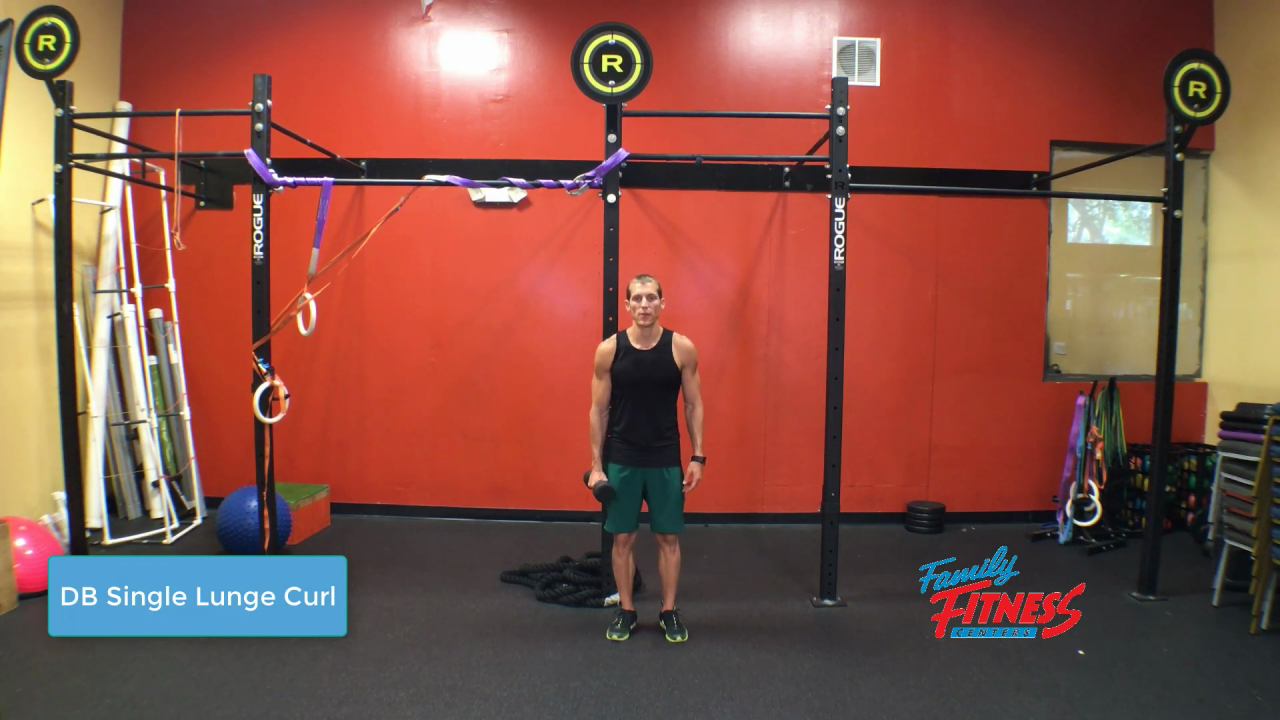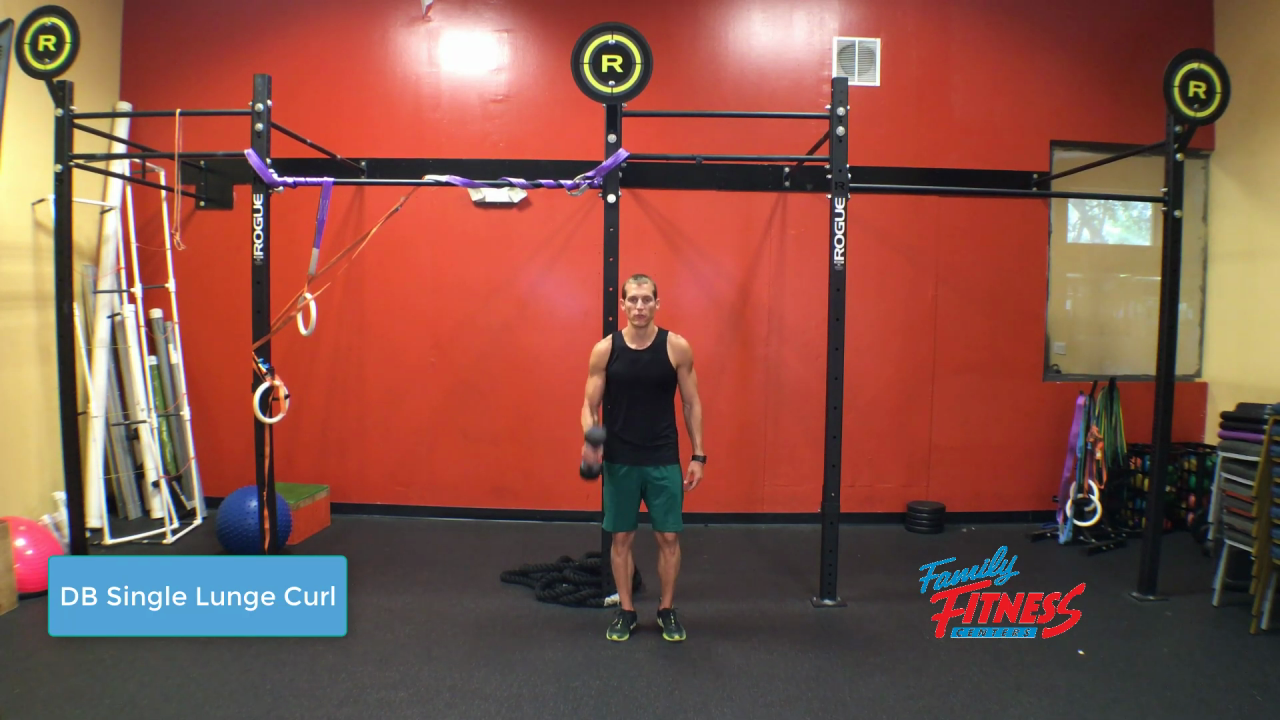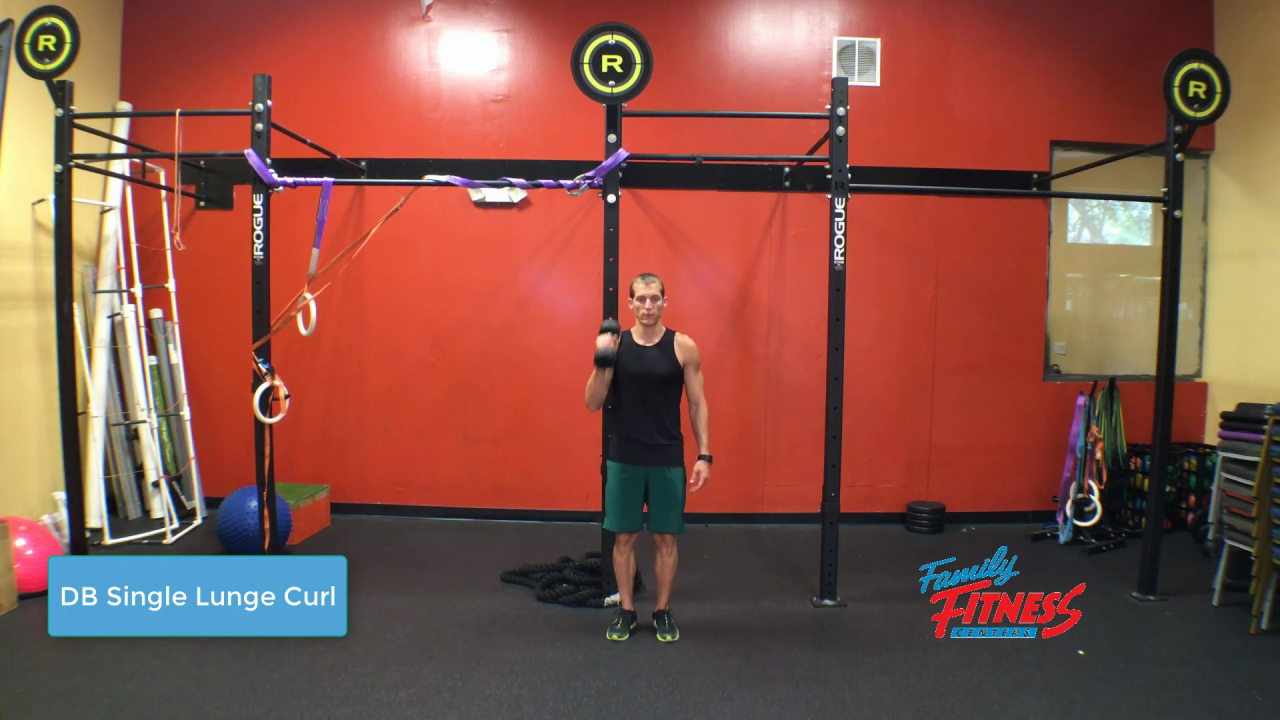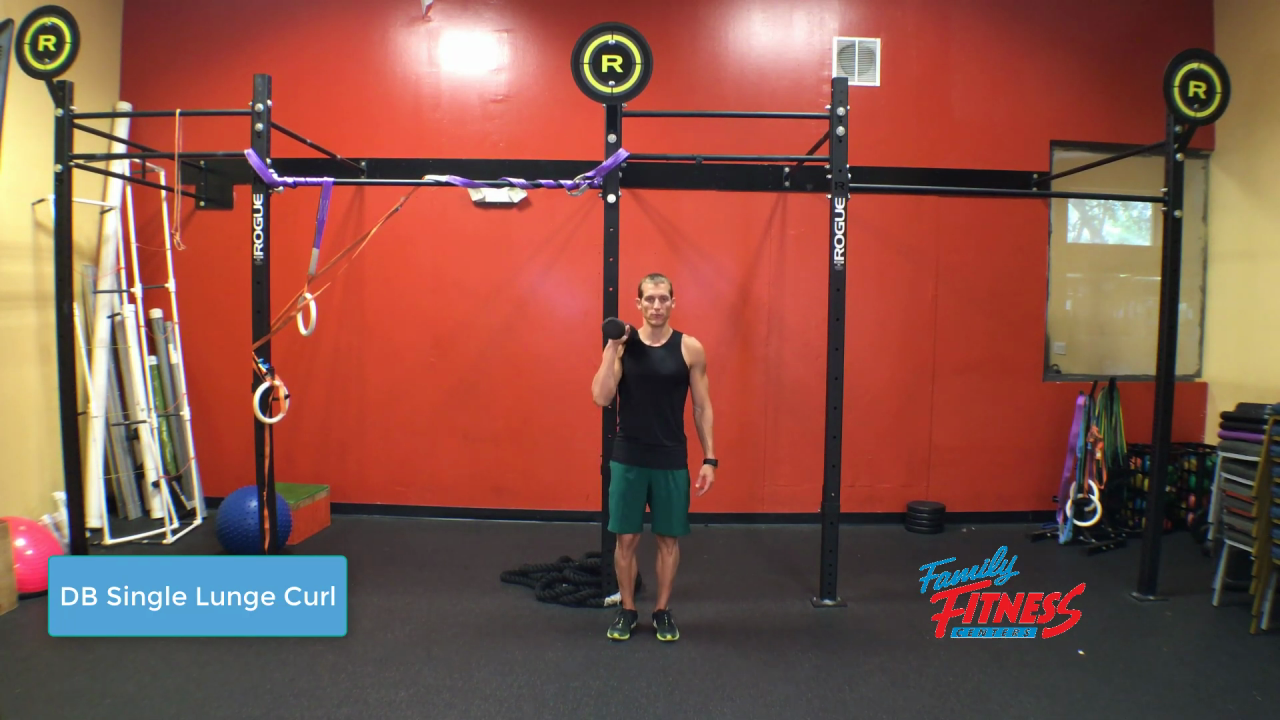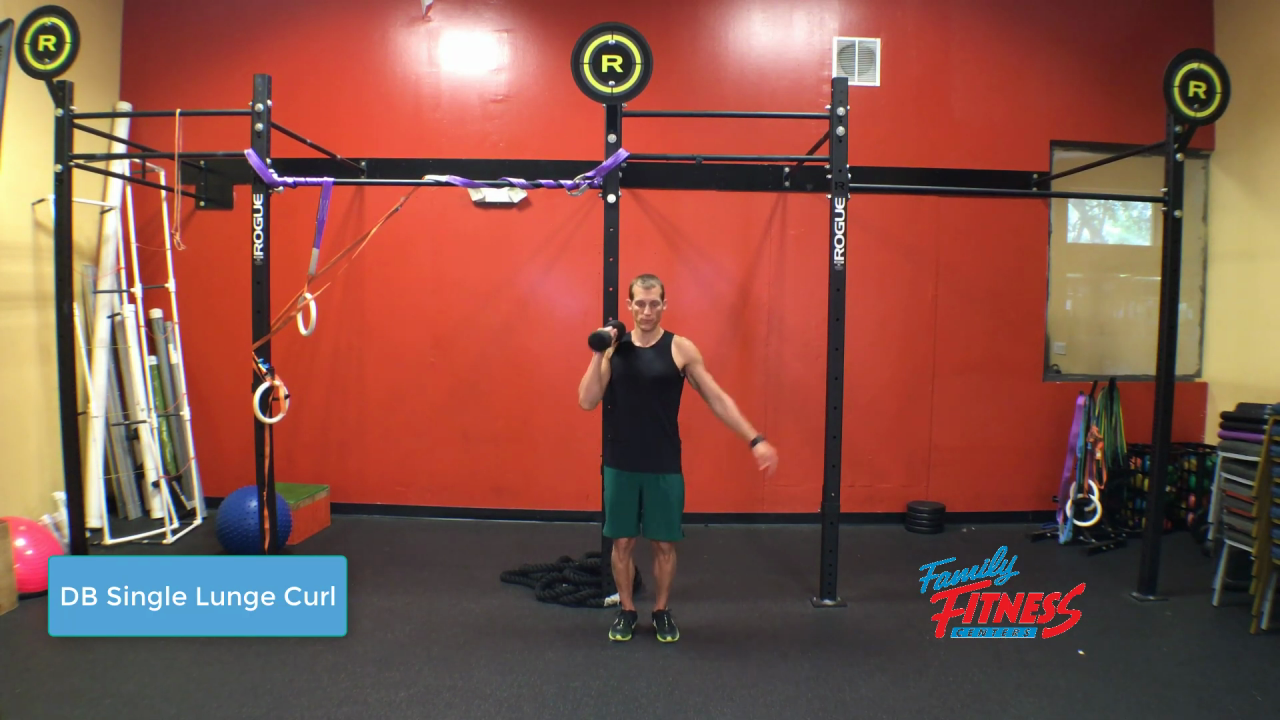
dt=0.3s
person 1, frame 1
left shoulder: (682, 348)
right shoulder: (609, 350)
left elbow: (694, 404)
right elbow: (599, 410)
left wrist: (697, 456)
right wrist: (596, 465)
left hip: (666, 459)
right hip: (621, 459)
left knee: (669, 537)
right knee: (622, 537)
left ankle: (669, 611)
right ankle: (626, 611)
person 1, frame 2
left shoulder: (677, 346)
right shoulder: (604, 349)
left elbow: (692, 403)
right elbow: (590, 405)
left wrist: (698, 455)
right wrist: (590, 440)
left hip: (664, 458)
right hip: (619, 458)
left knee: (669, 536)
right knee: (621, 536)
left ankle: (667, 609)
right ankle: (626, 611)
person 1, frame 3
left shoulder: (684, 346)
right shoulder: (615, 344)
left elbow: (698, 404)
right elbow: (592, 404)
left wrist: (704, 455)
right wrist: (601, 361)
left hip: (668, 459)
right hip: (624, 457)
left knee: (666, 538)
right knee: (624, 536)
left ankle: (662, 611)
right ankle: (626, 610)
person 1, frame 4
left shoulder: (690, 348)
right shoulder: (623, 345)
left elbow: (702, 407)
right elbow: (601, 397)
left wrist: (710, 459)
right wrist: (611, 347)
left hip: (671, 460)
right hip: (627, 459)
left knee: (668, 538)
right knee: (625, 538)
left ankle: (662, 611)
right ankle: (626, 610)
person 1, frame 5
left shoulder: (681, 348)
right shoulder: (612, 348)
left elbow: (716, 398)
right elbow: (587, 402)
left wrist: (754, 439)
right wrist: (599, 355)
left hip: (664, 466)
right hip: (620, 464)
left knee: (665, 542)
right knee: (622, 541)
left ankle: (662, 611)
right ankle: (626, 611)
